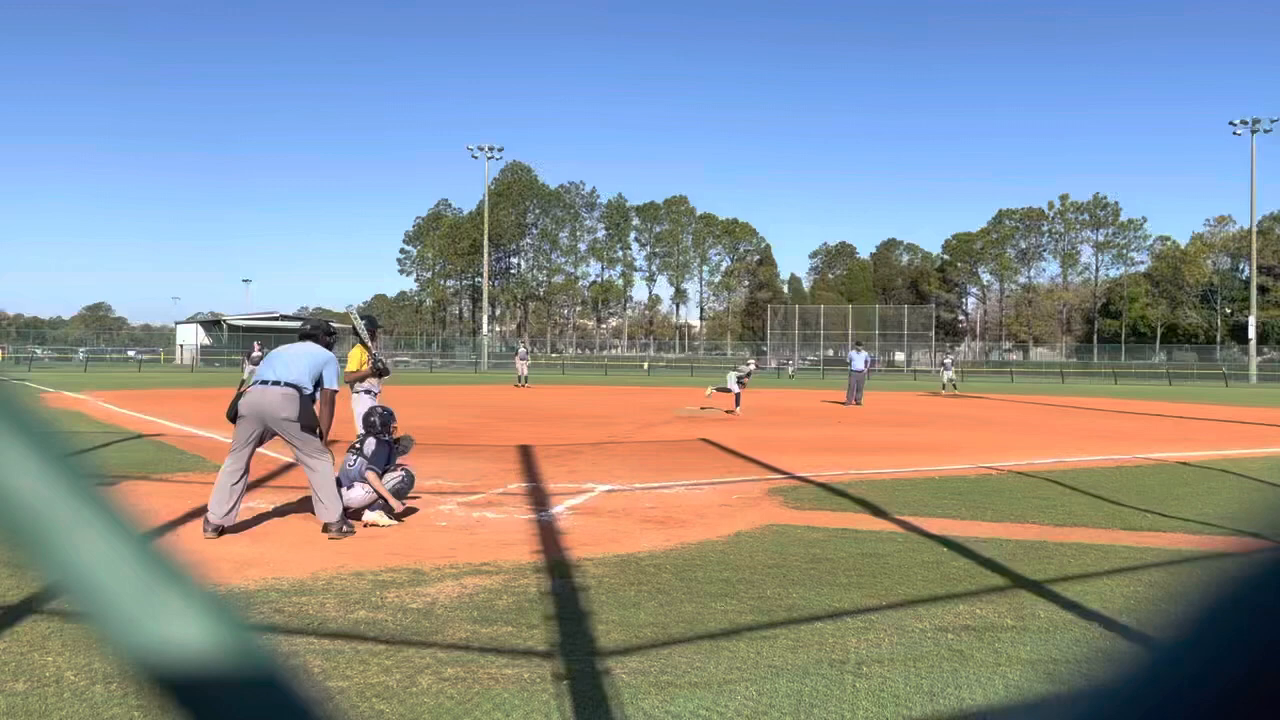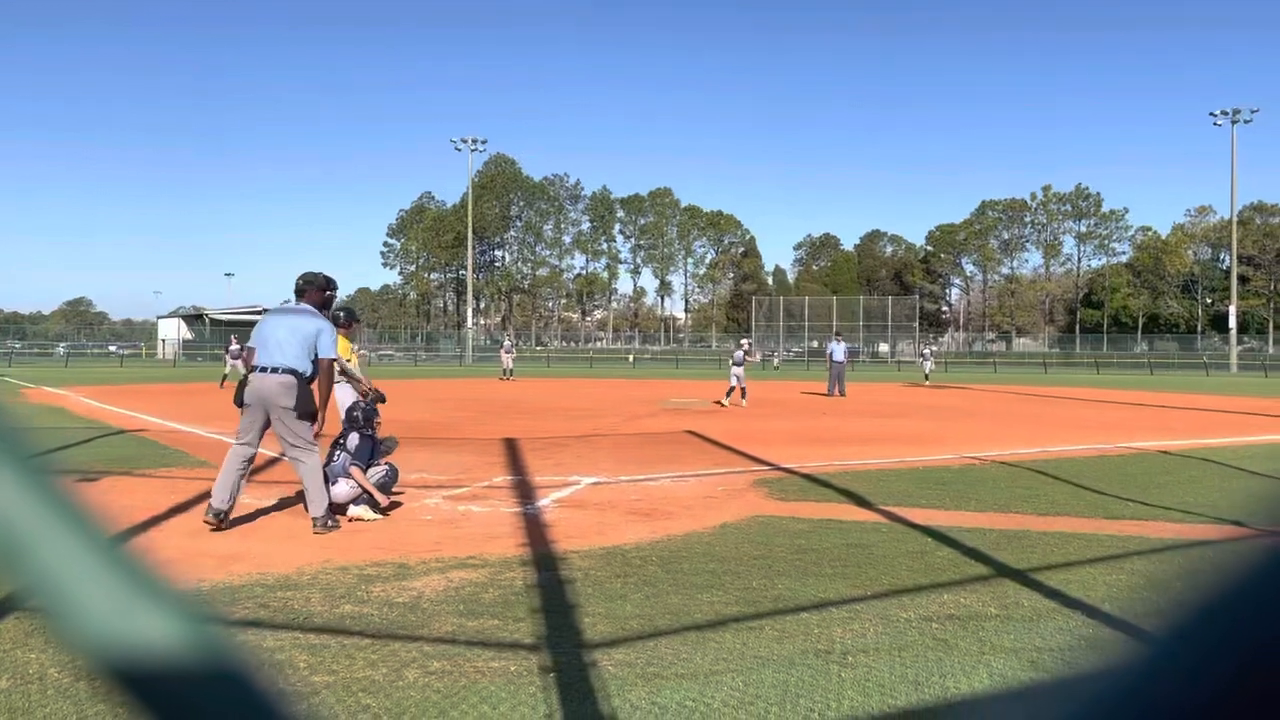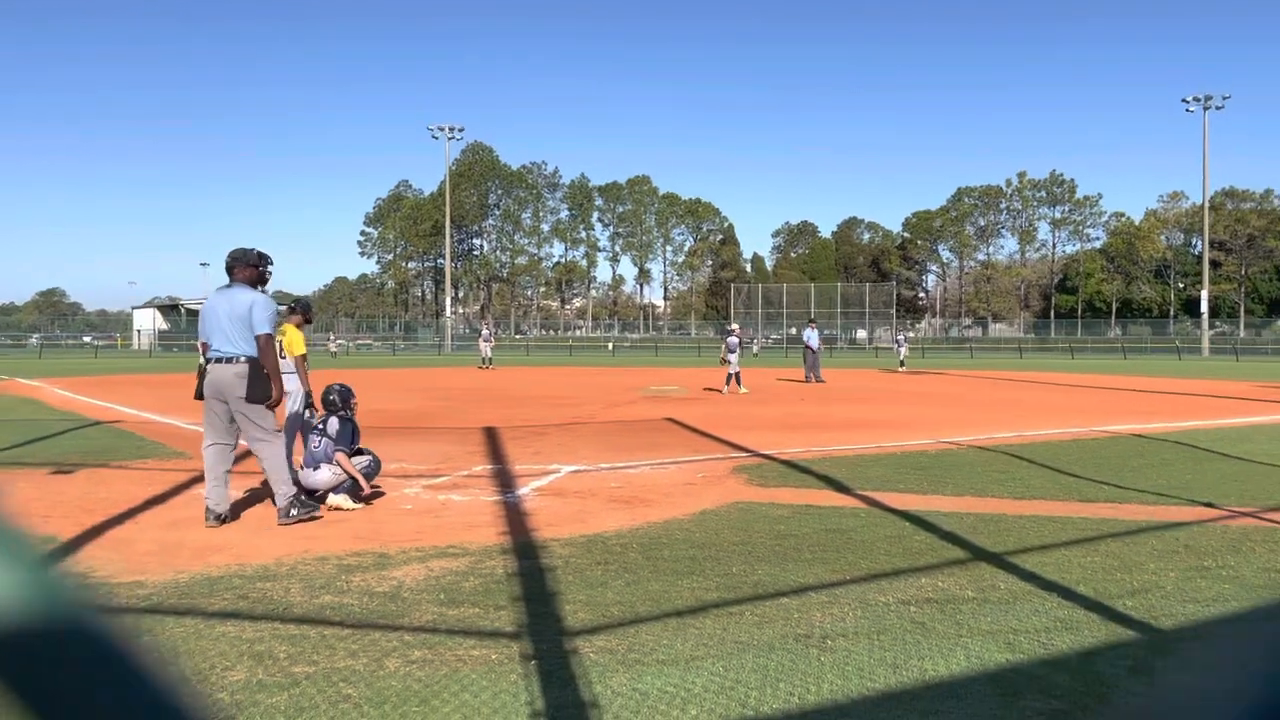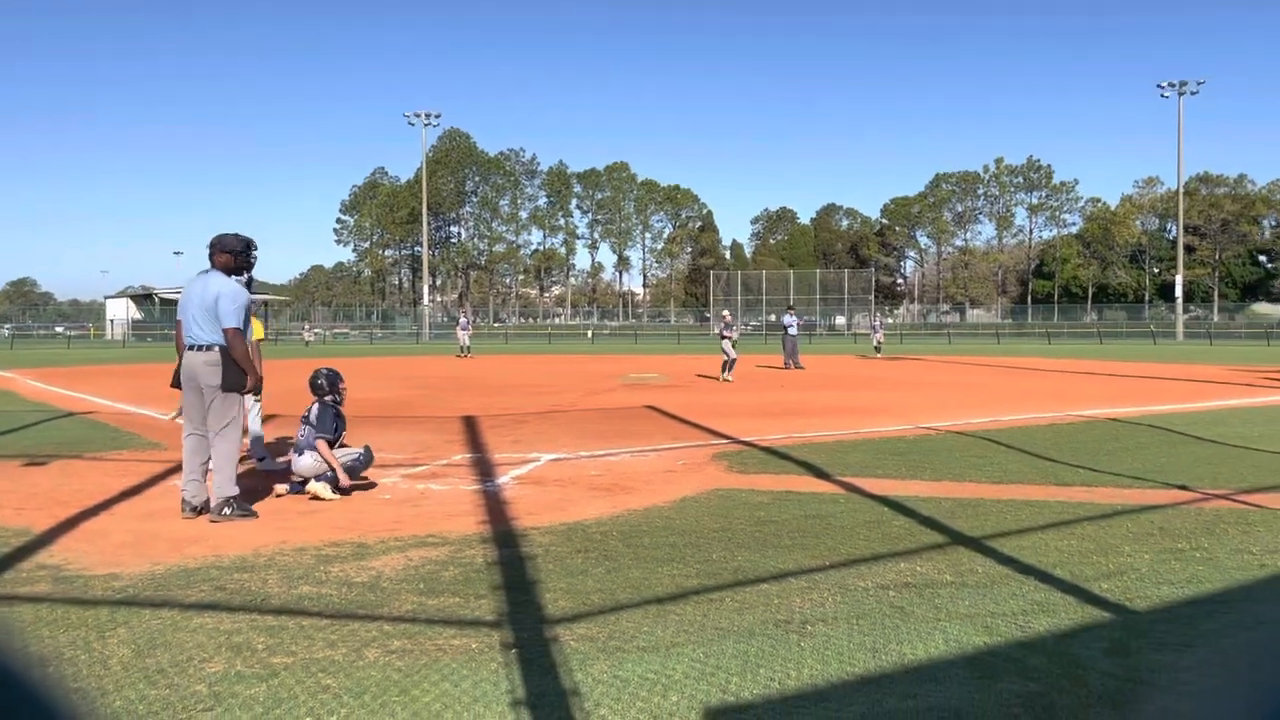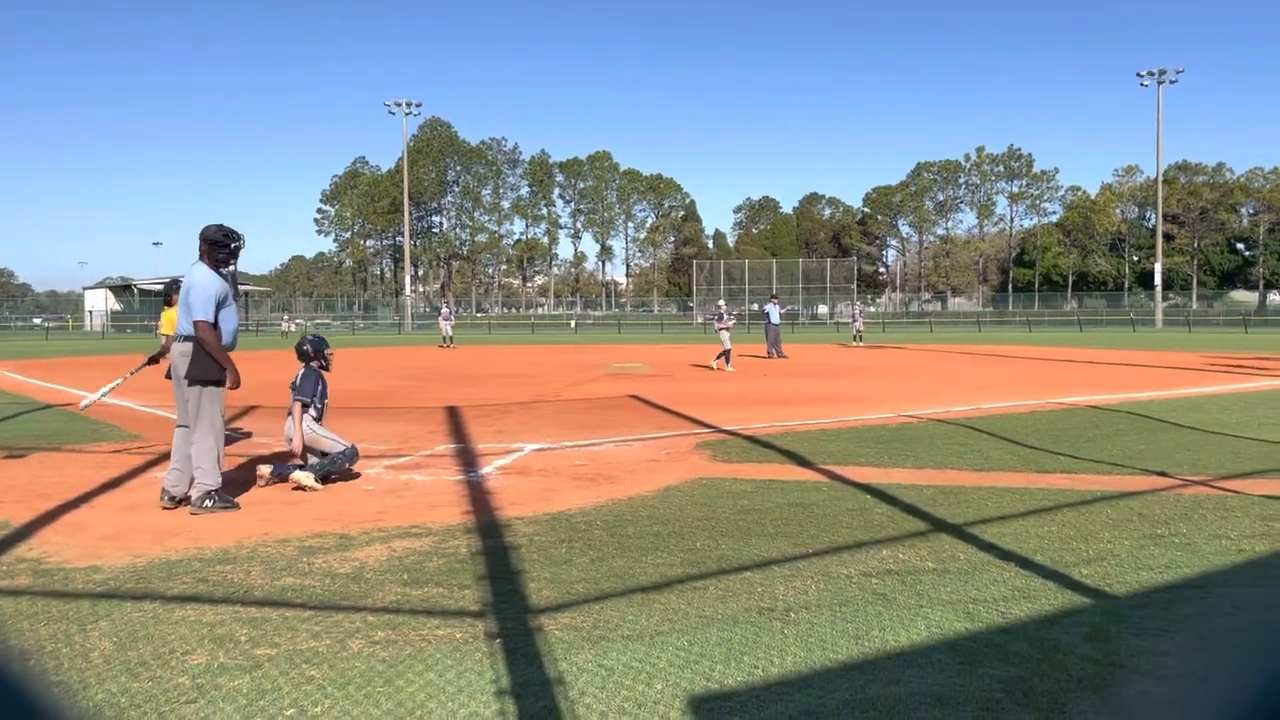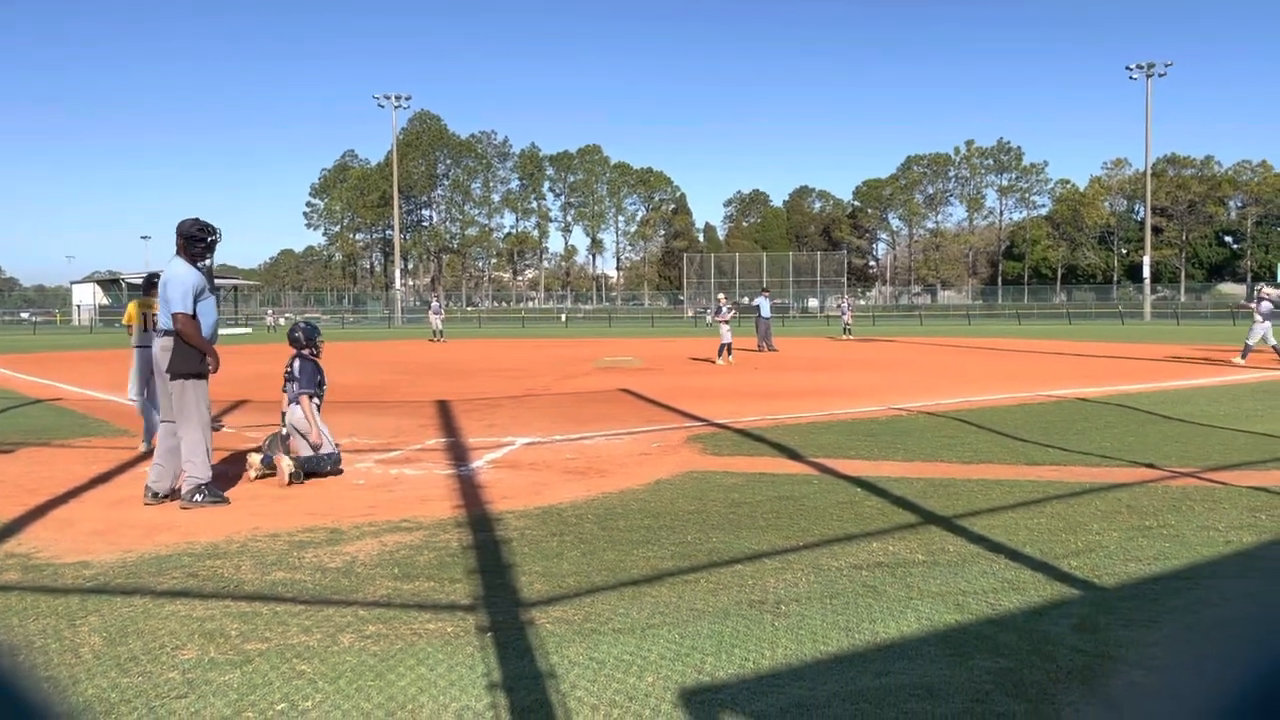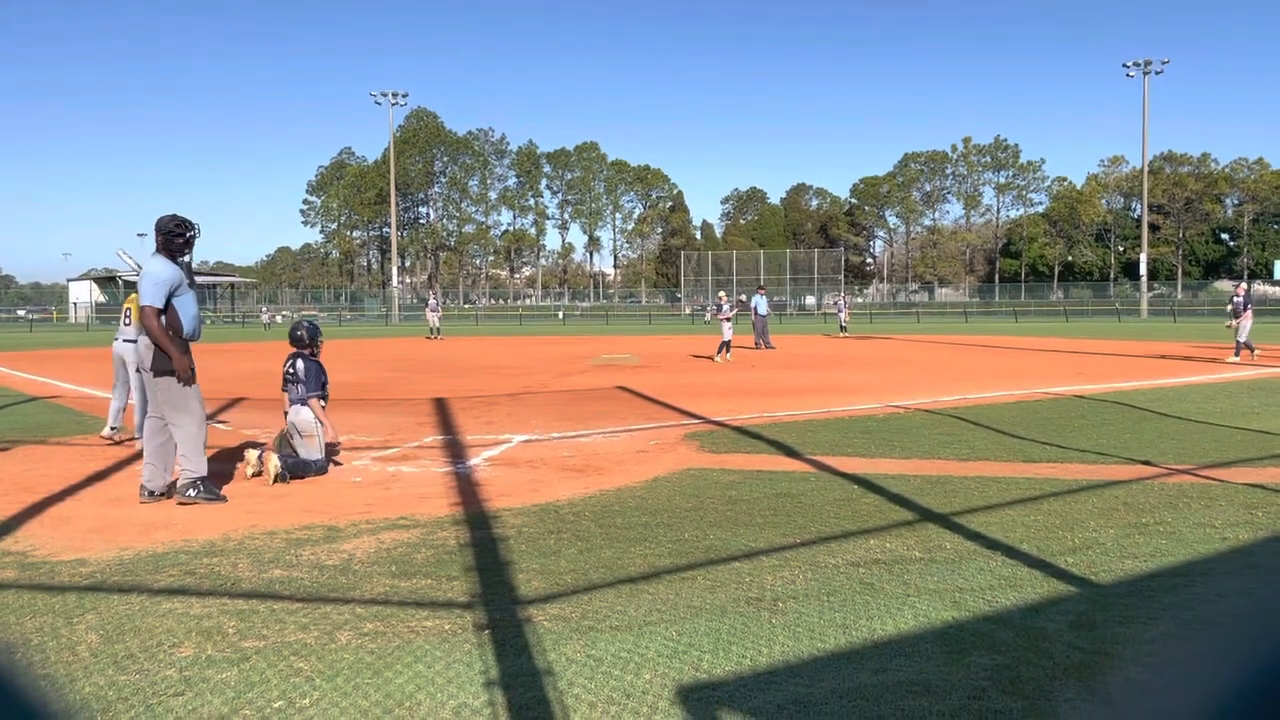
dt=0.5s
person 1, frame 1
left shoulder: (279, 351)
right shoulder: (327, 357)
right elbow: (326, 400)
right wrist: (322, 438)
left hip: (252, 398)
right hip: (287, 401)
left knee: (236, 460)
right knee: (318, 459)
left ankle: (214, 522)
right ankle: (334, 522)
person 1, frame 2
left shoulder: (270, 315)
right shoulder: (322, 324)
left elbow: (248, 358)
right elbow: (325, 369)
right wrist: (321, 410)
left hip: (255, 383)
right hip: (289, 387)
left knee: (243, 447)
right knee: (305, 452)
left ankle: (217, 507)
right ankle: (321, 516)
person 1, frame 3
left shoulder: (210, 301)
right shoulder: (258, 300)
left elbow: (205, 347)
right elbow: (265, 345)
right wrist: (276, 382)
left hip: (213, 374)
right hip: (245, 374)
left knee: (217, 443)
right knee: (267, 439)
left ankle: (215, 509)
right ankle: (288, 503)
person 1, frame 4
left shoulder: (192, 285)
right shoulder: (231, 289)
left elbow: (180, 331)
right elbow: (233, 337)
left wrist: (185, 364)
right wrist: (252, 372)
left hip: (190, 361)
right hip: (218, 363)
left knee: (194, 432)
right knee: (225, 434)
left ankle: (192, 499)
right ankle: (223, 501)
person 1, frame 5
left shoulder: (207, 274)
right shoulder: (207, 281)
right elbow: (204, 331)
right wrist: (229, 366)
left hip: (185, 353)
right hip: (200, 356)
left knee: (188, 424)
right knee: (207, 425)
left ankle: (174, 489)
right ankle: (205, 494)
person 1, frame 6
left shoulder: (183, 269)
right shoulder: (184, 274)
right elbow: (182, 323)
right wrist: (210, 351)
left hip: (170, 350)
right hip: (181, 351)
left knee: (172, 420)
right knee: (194, 419)
left ankle: (159, 486)
right ankle: (195, 488)
person 1, frame 7
left shoulder: (175, 266)
right shoulder: (160, 270)
right elbow: (148, 317)
right wrist: (176, 355)
left hip: (162, 350)
right hip: (164, 350)
left knee: (159, 416)
right knee: (189, 415)
left ankle: (153, 485)
right ankle: (191, 483)
